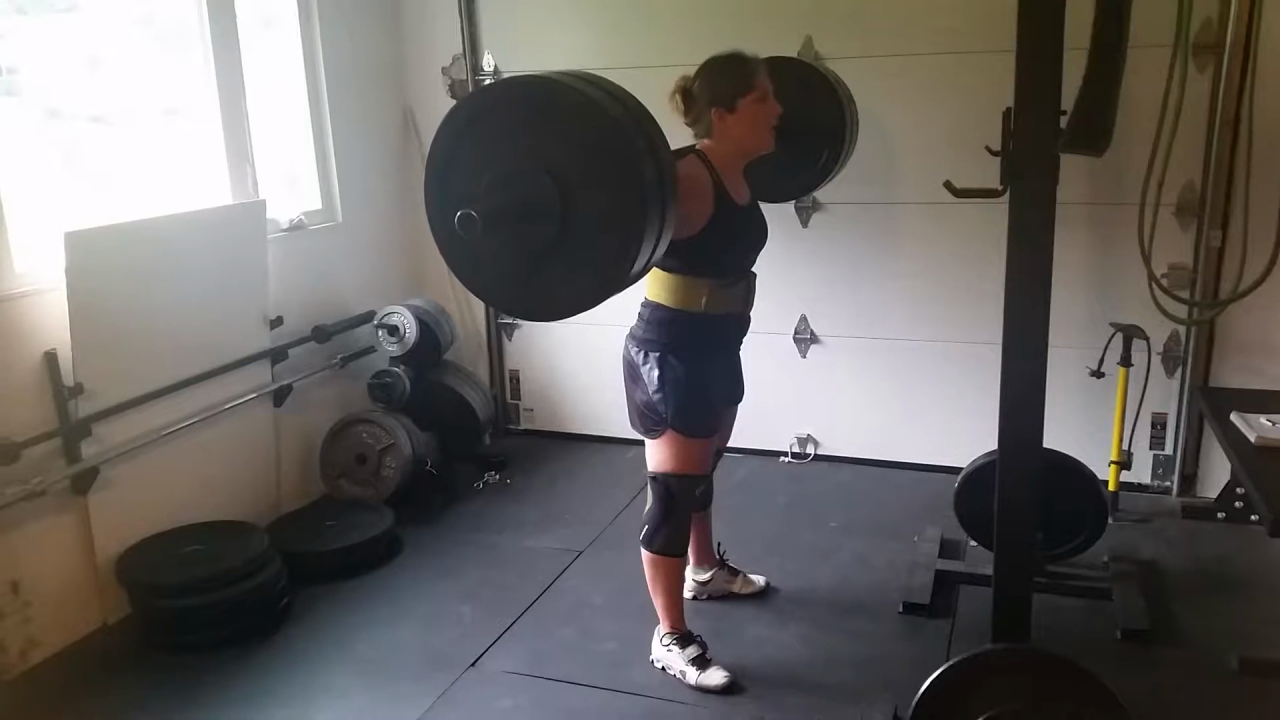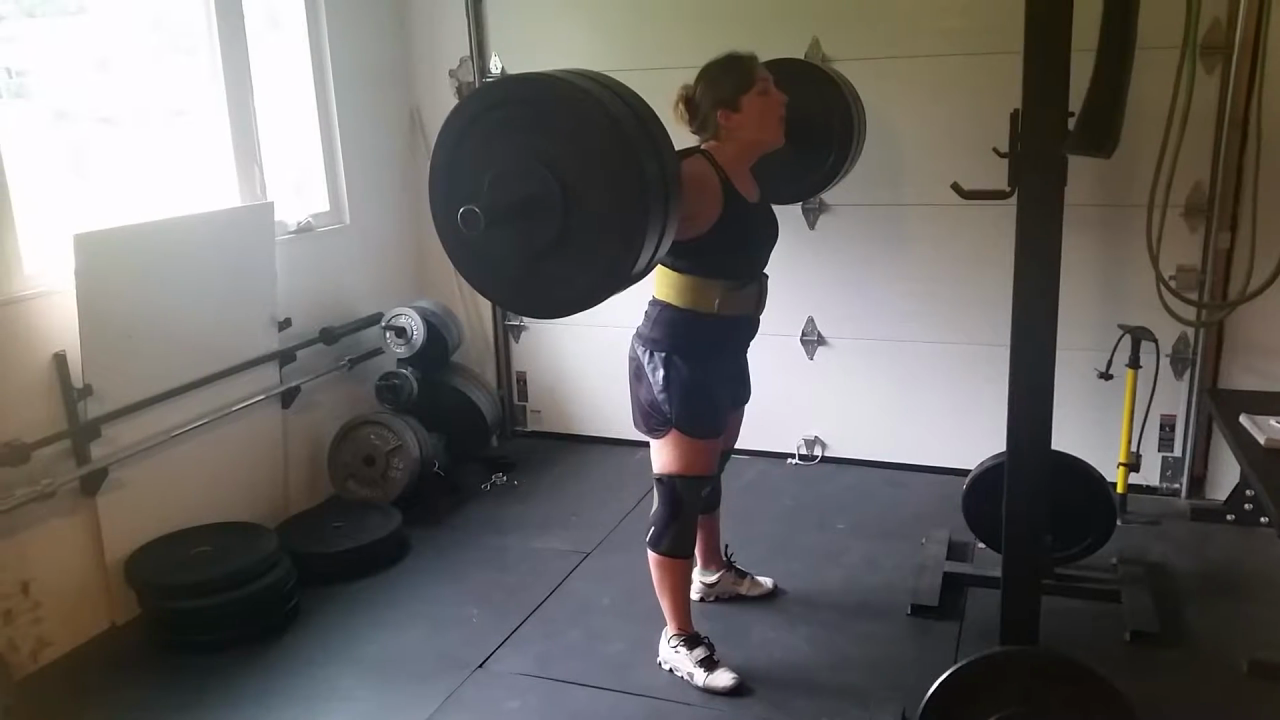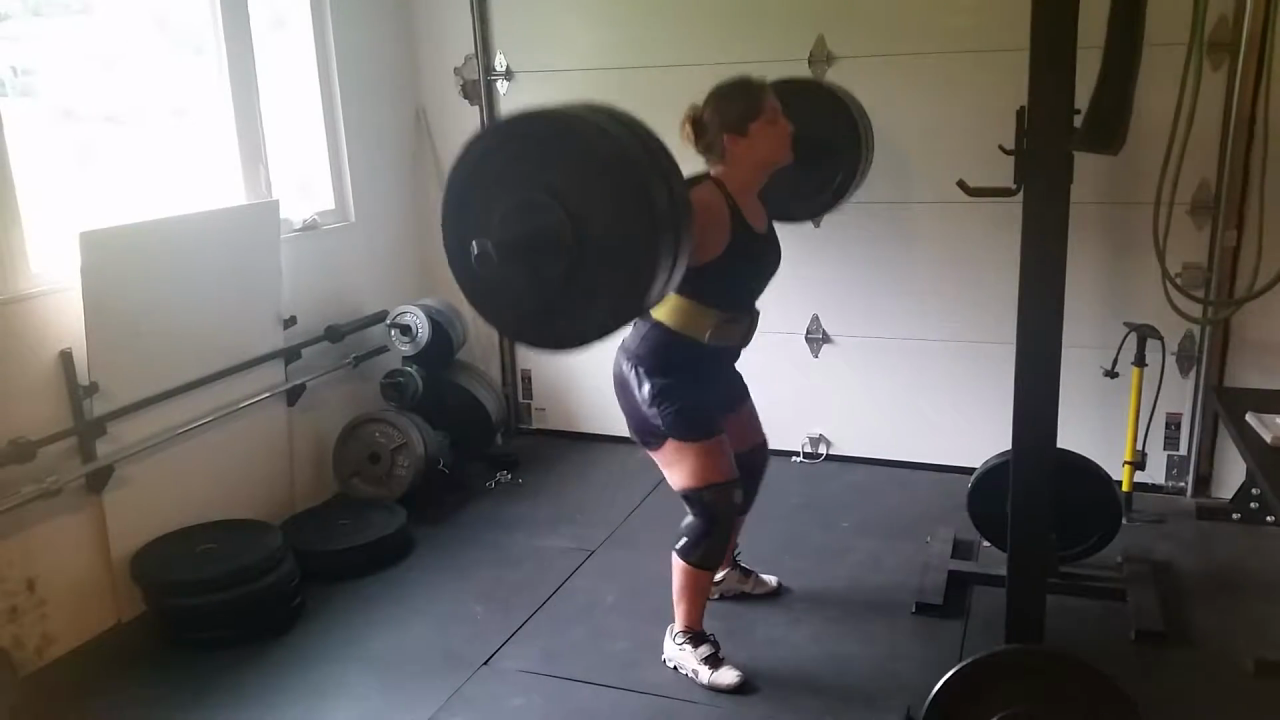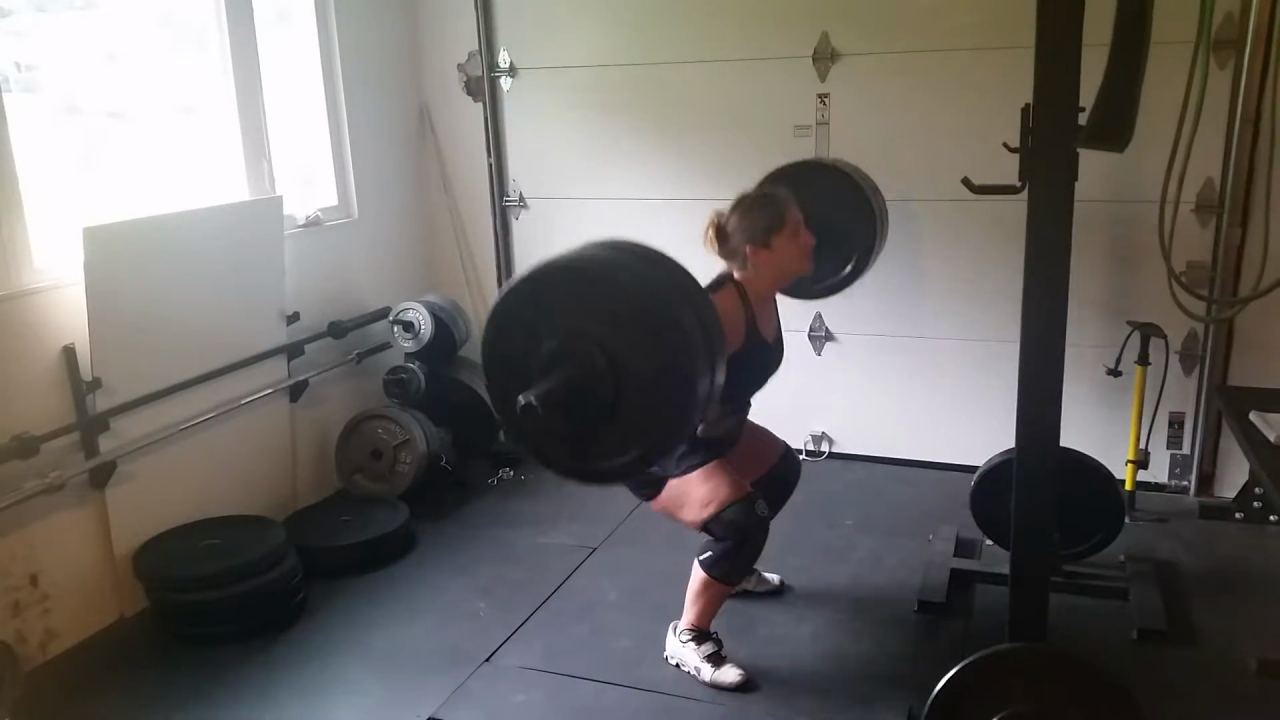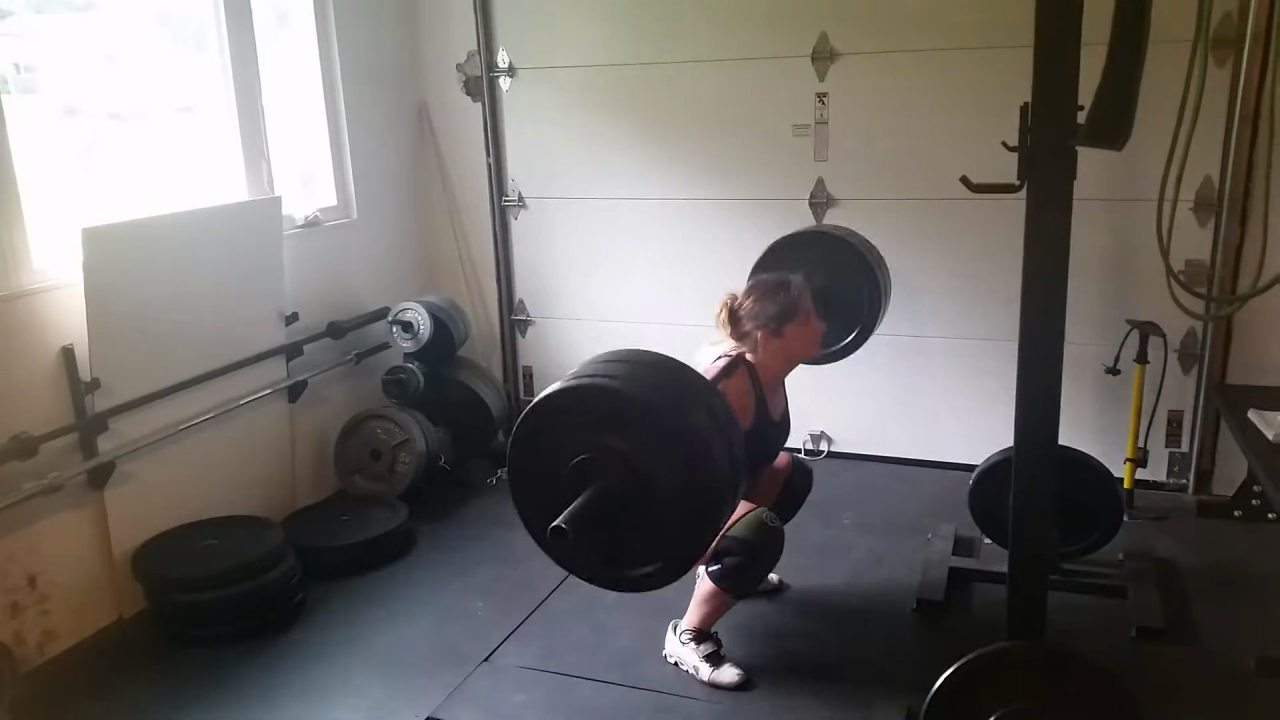
dt=0.5s
person 1, frame 1
left shoulder: (733, 174)
right shoulder: (685, 180)
left wrist: (770, 142)
left hip: (716, 348)
right hip: (670, 354)
left knee: (703, 471)
right knee: (674, 493)
left ankle: (706, 569)
right ankle: (671, 639)
person 1, frame 2
left shoulder: (742, 174)
right shoulder: (693, 179)
left hip: (722, 348)
right hip: (676, 354)
left knee: (711, 471)
right knee: (679, 495)
left ankle: (713, 572)
right ankle: (679, 642)
person 1, frame 3
left shoulder: (749, 198)
right shoulder: (704, 206)
left hip: (709, 365)
right hip: (661, 372)
left knee: (749, 465)
right knee: (717, 502)
left ankle: (723, 569)
right ankle: (685, 638)
person 1, frame 4
left shoulder: (759, 295)
right shoulder: (722, 308)
left hip: (710, 431)
left knee: (782, 468)
right knee: (743, 519)
left ankle: (732, 569)
right ankle: (688, 640)
person 1, frame 5
left shoulder: (764, 365)
right shoulder: (731, 393)
left knee: (793, 476)
right knee: (758, 535)
left ankle: (723, 571)
right ankle: (688, 637)
